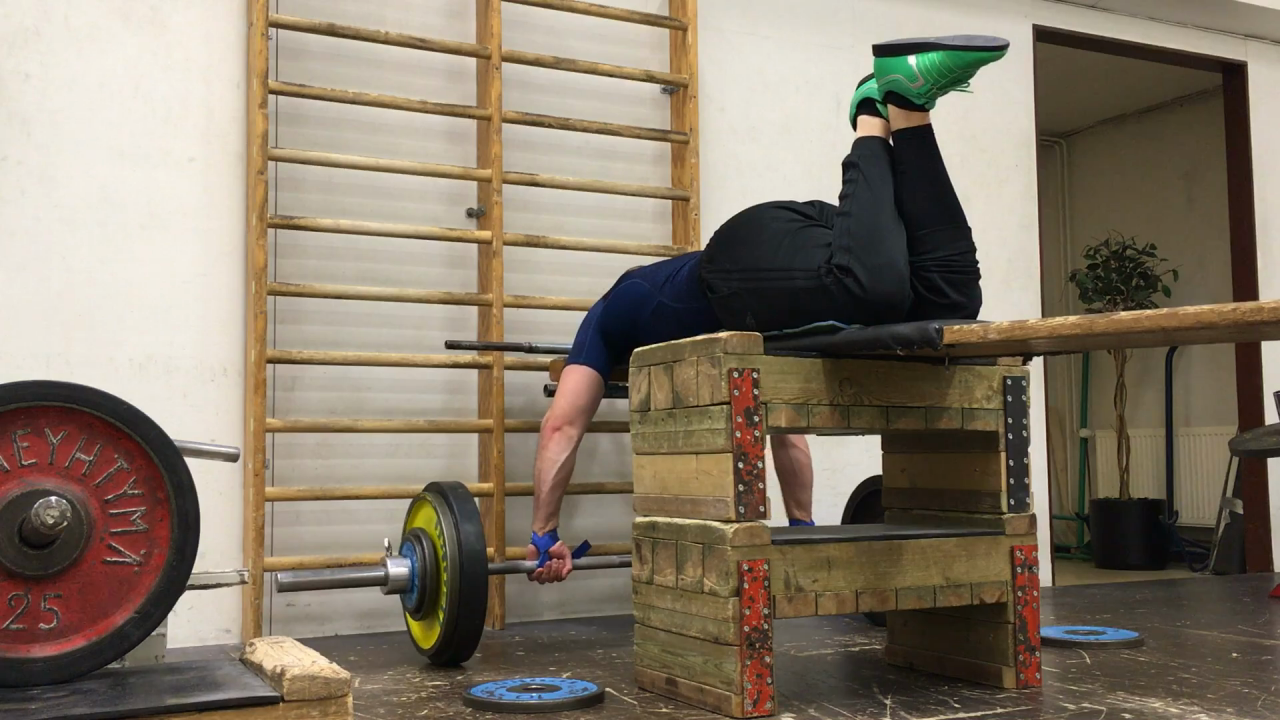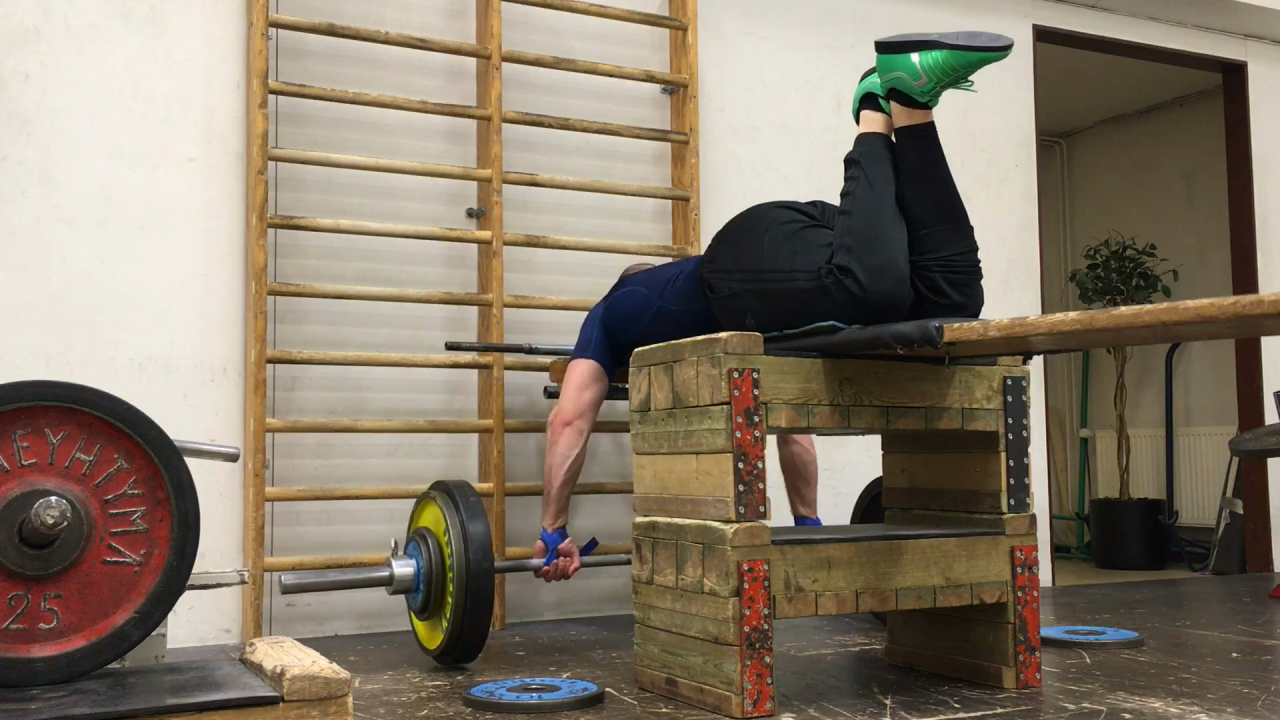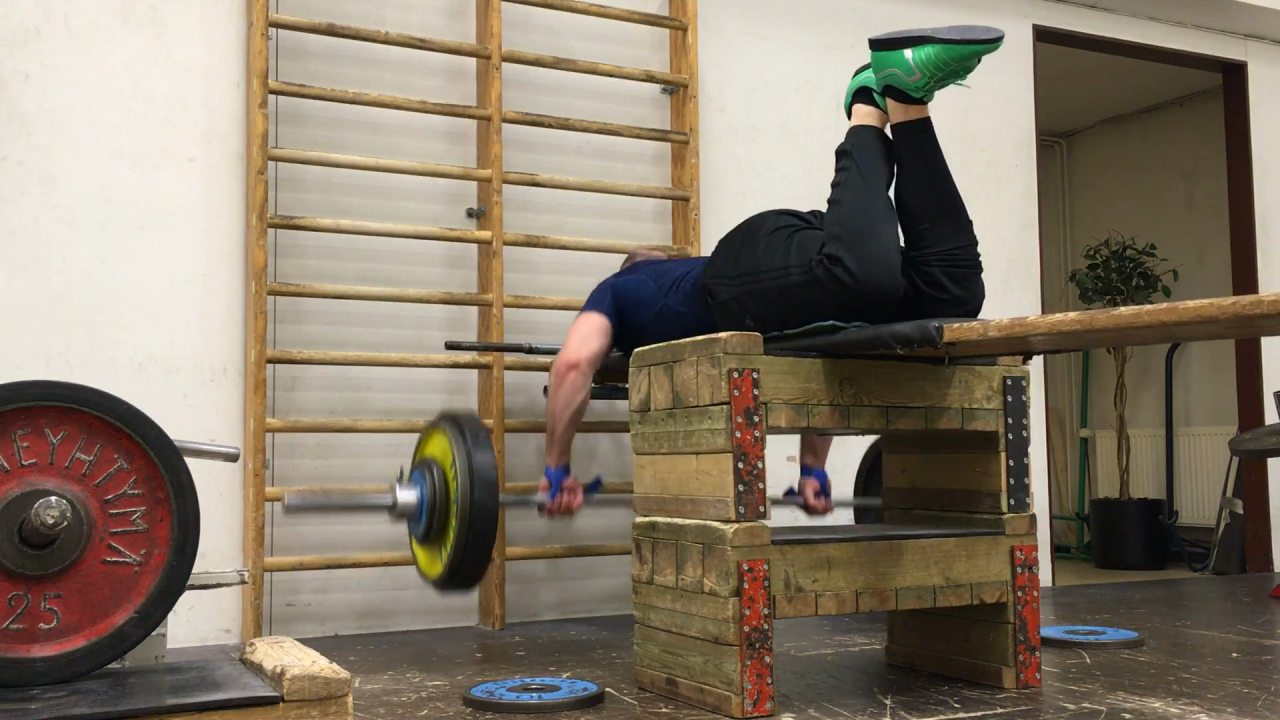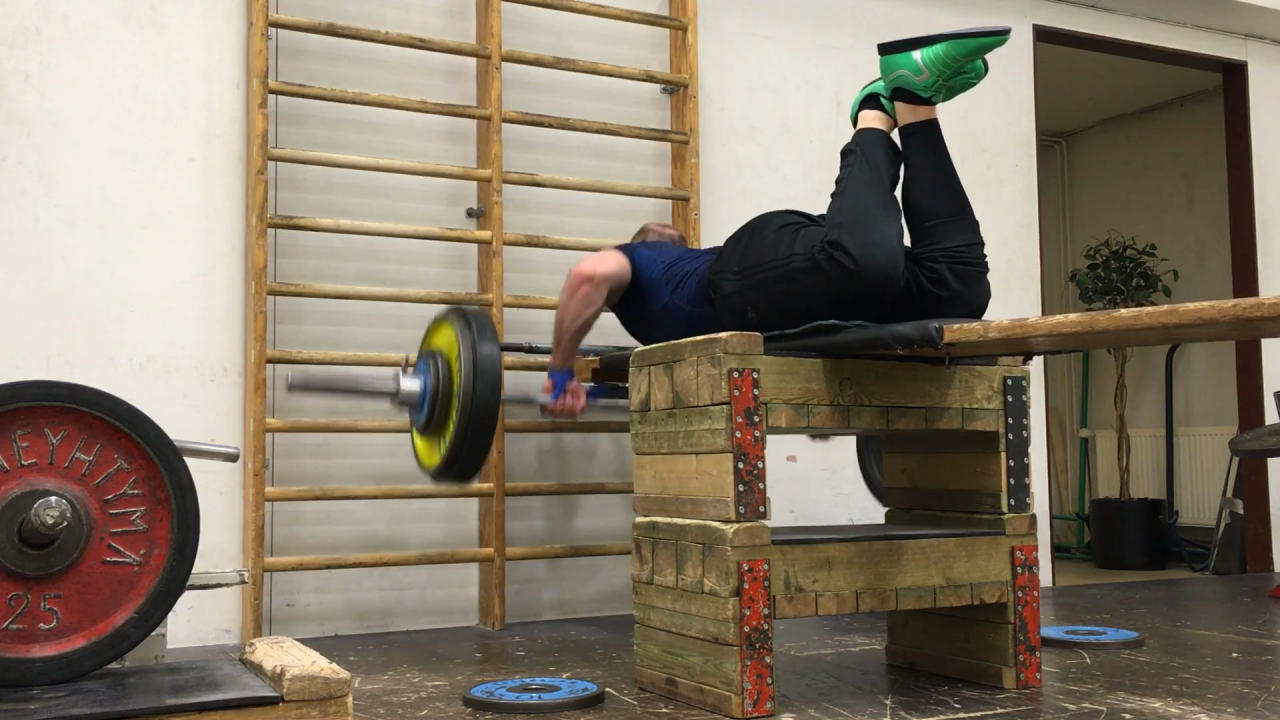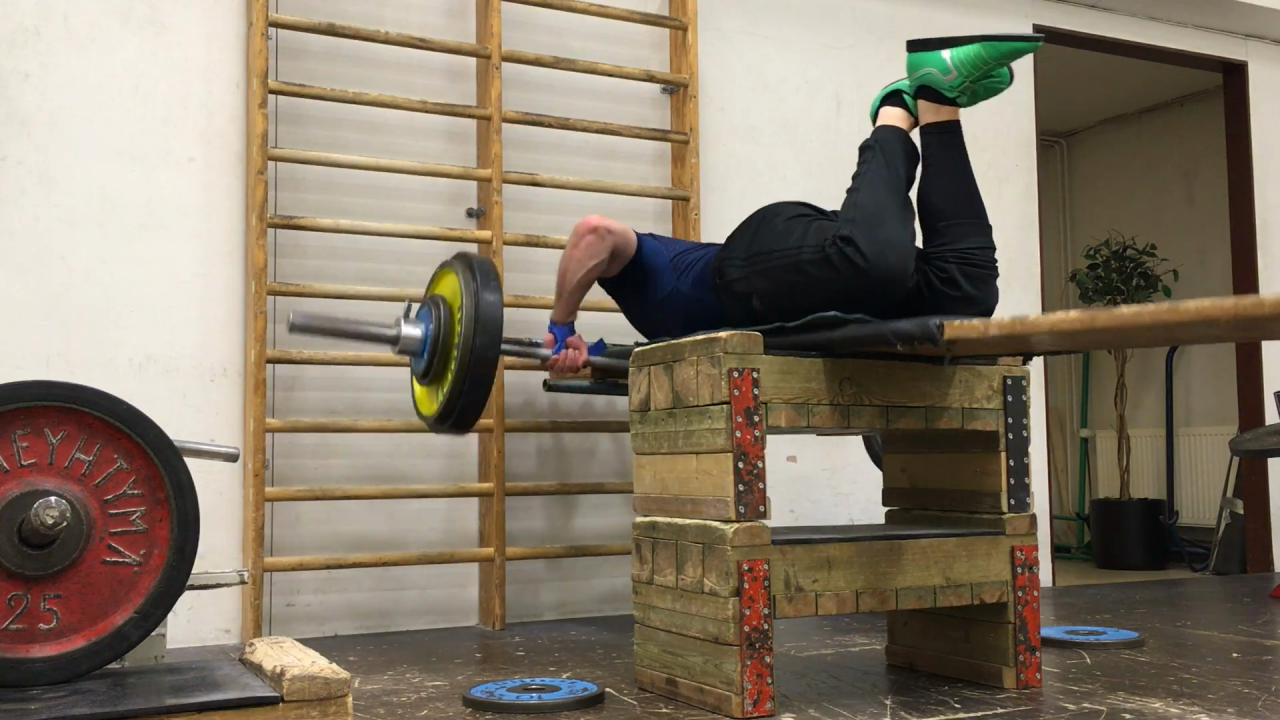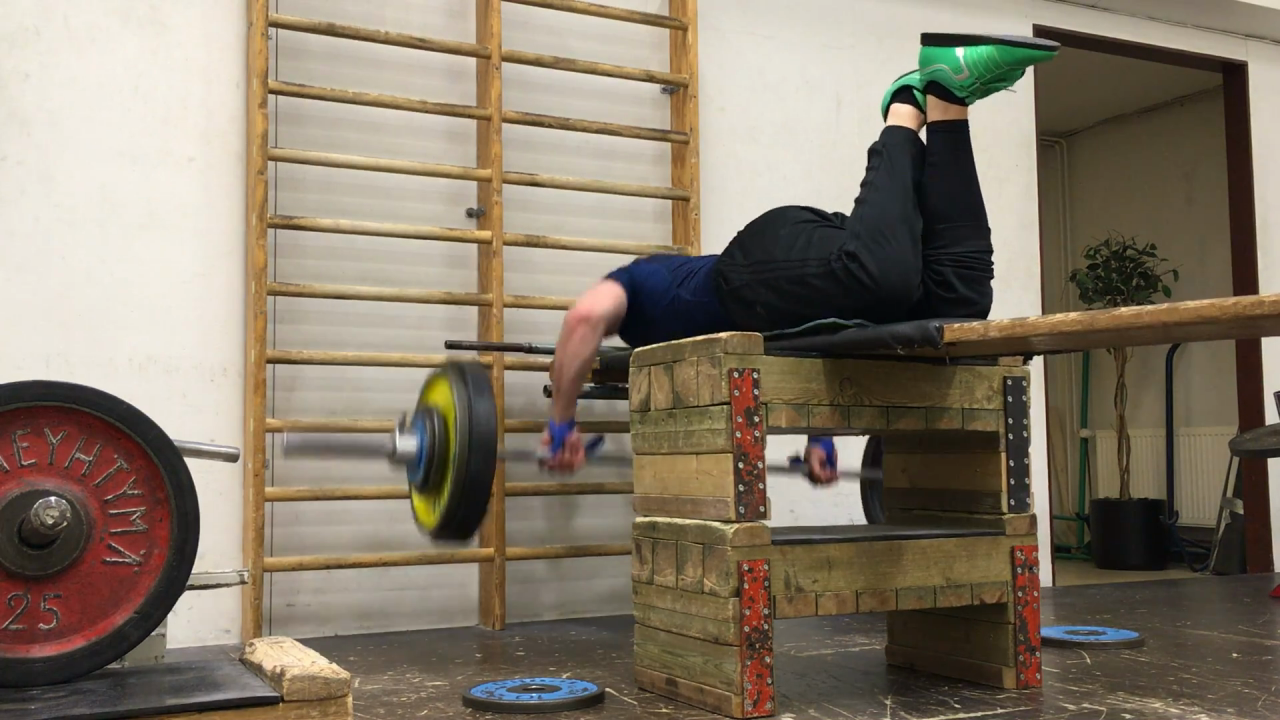
dt=0.2s
person 1, frame 1
left shoulder: (612, 315)
right shoulder: (738, 334)
left elbow: (563, 425)
right elbow: (783, 425)
left wrist: (545, 535)
right wrist: (801, 526)
left hip: (751, 261)
left knee: (873, 288)
right knee: (949, 300)
left ankle: (873, 121)
person 1, frame 2
left shoulder: (613, 313)
right shoulder: (739, 334)
left elbow: (570, 420)
left wrist: (554, 530)
right wrist: (808, 523)
left hip: (752, 262)
left knee: (871, 288)
right knee: (950, 298)
left ankle: (876, 114)
person 1, frame 3
left shoulder: (619, 292)
left elbow: (574, 365)
left wrist: (557, 471)
right wrist: (812, 469)
left hip: (753, 273)
right knee: (952, 290)
left ankle: (869, 109)
person 1, frame 4
left shoulder: (634, 264)
left elbow: (592, 274)
left wrist: (561, 371)
left hip: (752, 289)
right knee: (958, 288)
left ankle: (875, 116)
person 1, frame 5
left shoulder: (635, 266)
left elbow: (595, 232)
left wrist: (562, 327)
left hip: (760, 263)
right knee: (967, 292)
left ankle: (895, 115)
person 1, frame 6
left shoulder: (635, 283)
left elbow: (585, 316)
left wrist: (562, 424)
right wrist: (820, 433)
left hip: (768, 266)
right knee: (960, 297)
left ankle: (905, 110)
right ankle: (943, 97)
